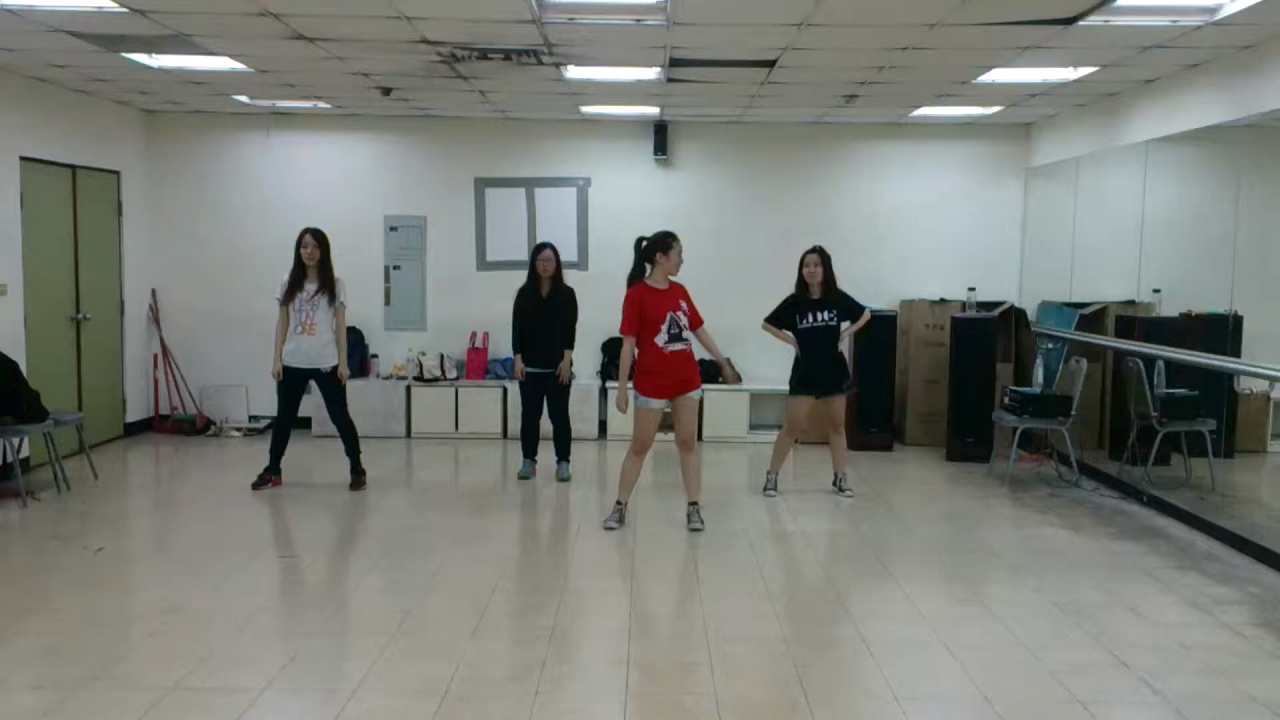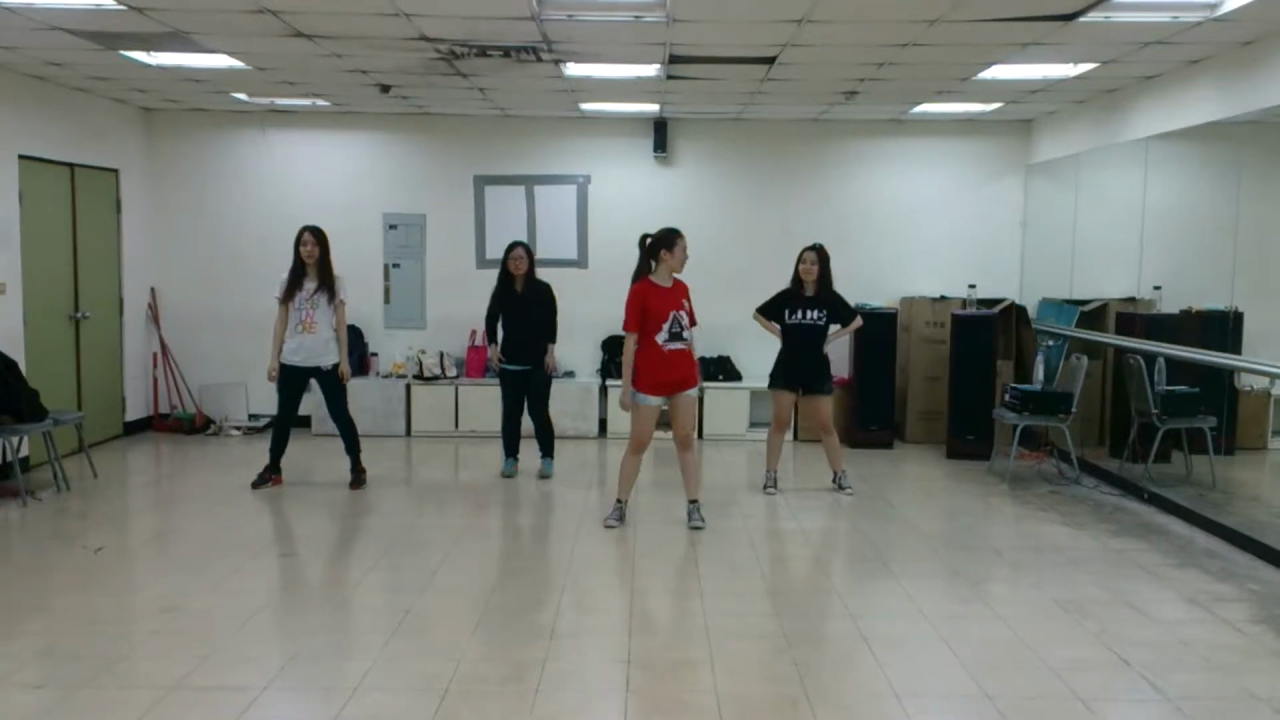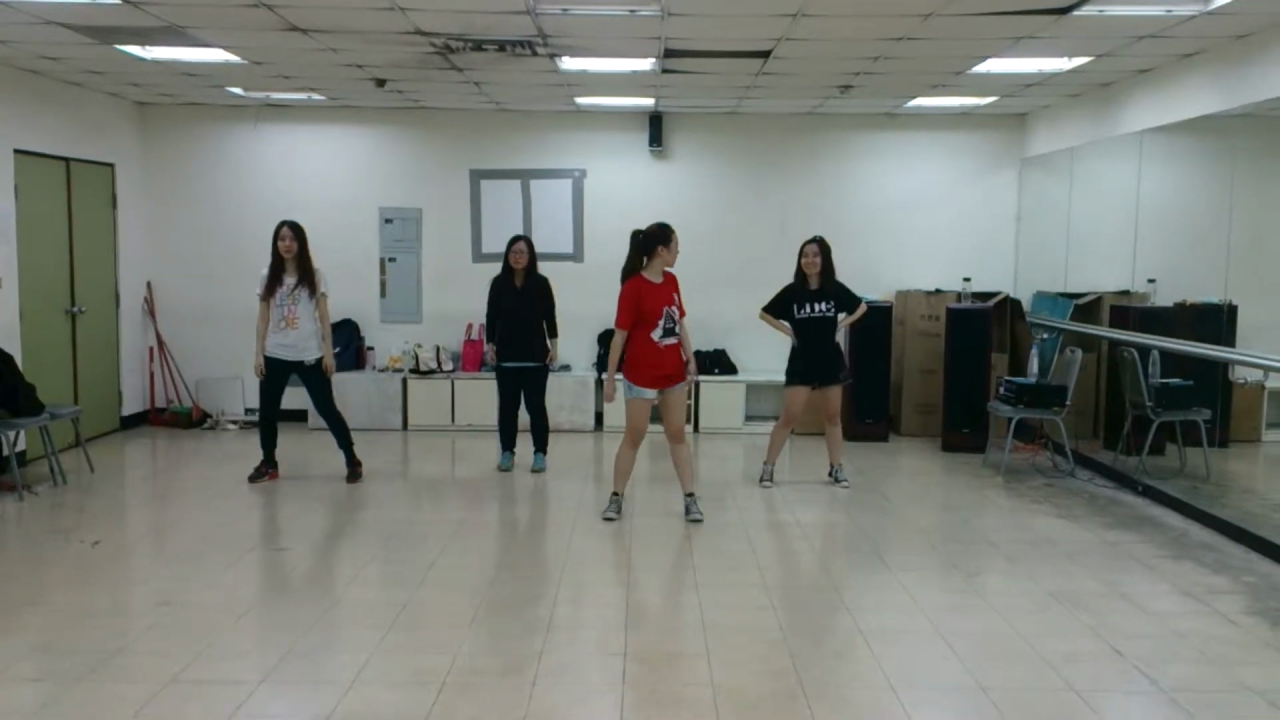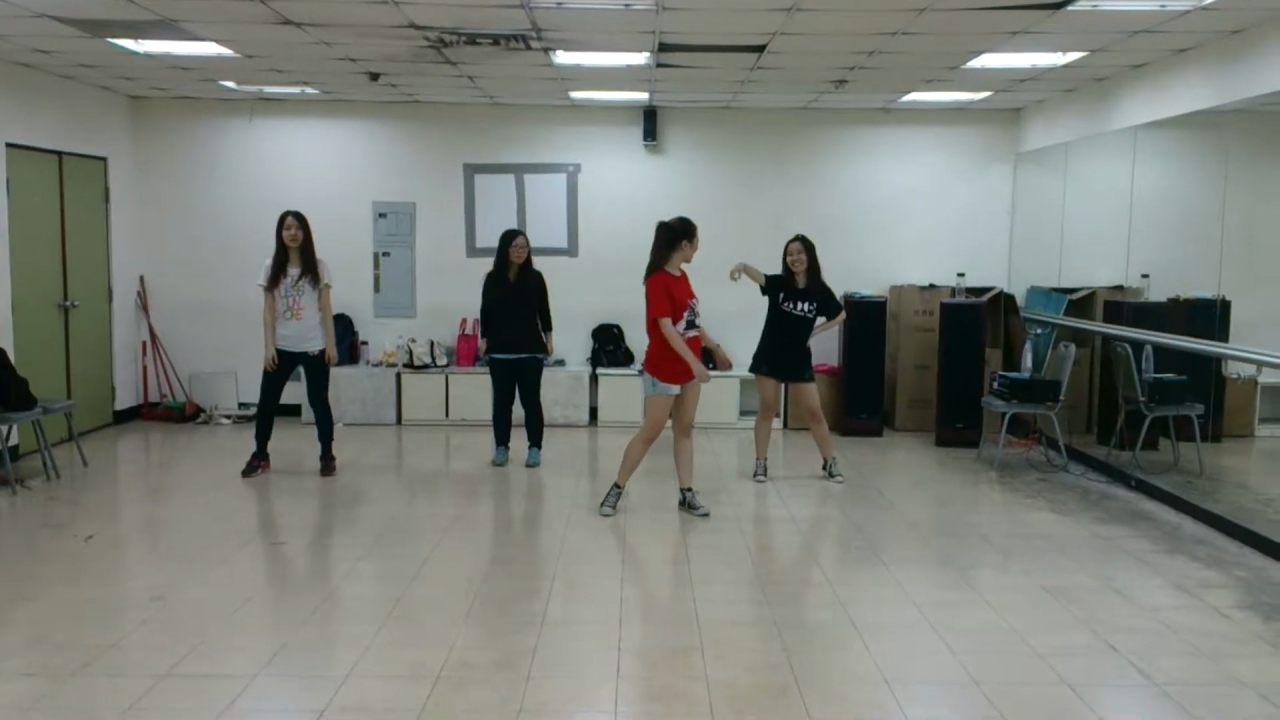
dt=0.7s
person 1, frame 1
left shoulder: (680, 291)
right shoulder: (637, 294)
left elbow: (699, 330)
right elbow: (628, 344)
left wrist: (724, 364)
right wrist: (622, 387)
left hip: (687, 380)
right hip: (652, 383)
left knee: (688, 443)
right knee: (640, 446)
left ankle: (694, 508)
right ankle: (620, 507)
person 1, frame 2
left shoulder: (682, 289)
right shoulder: (641, 290)
right elbow: (631, 340)
left wrist: (696, 372)
right wrist: (626, 385)
left hip: (684, 380)
right hip: (649, 381)
left knee: (686, 441)
right knee: (638, 444)
left ankle: (693, 506)
right ankle: (620, 505)
person 1, frame 3
left shoulder: (672, 281)
right shoulder: (633, 287)
right elbow: (620, 335)
left wrist: (691, 362)
right wrist: (610, 378)
left hip: (674, 373)
right hip: (642, 375)
left knee: (678, 434)
right knee: (634, 437)
left ankle: (690, 499)
right ankle: (616, 498)
person 1, frame 4
left shoulder: (682, 275)
right shoulder: (657, 280)
right elbow: (666, 328)
left wrist: (715, 346)
right wrist: (694, 362)
left hip: (689, 367)
right hip: (664, 370)
left knee: (684, 431)
right knee: (650, 433)
left ankle: (687, 494)
right ankle: (616, 490)
person 2, frame 1
left shoulder: (334, 285)
right shoulder: (289, 283)
left elbow: (340, 326)
right elbow: (282, 324)
left wrist: (343, 363)
right wrist: (277, 359)
left hip: (326, 363)
right hip: (293, 362)
left knee: (340, 416)
right knee: (284, 417)
left ankle: (357, 470)
right ankle: (273, 470)
person 2, frame 2
left shoulder: (334, 282)
right shoulder: (289, 281)
left elbow: (341, 324)
right elbow: (281, 322)
left wrist: (344, 360)
right wrist: (274, 358)
left hip: (327, 361)
right hip: (293, 361)
left knee: (340, 414)
right knee: (284, 415)
left ankle: (357, 469)
right ankle: (273, 469)
person 2, frame 3
left shoulder: (314, 276)
right shoulder: (269, 277)
left elbow: (323, 317)
right elbow: (263, 318)
left wrist: (328, 353)
right wrist: (259, 354)
left hip: (309, 355)
right hip: (275, 356)
left knee: (326, 408)
right knee: (267, 410)
left ankle: (352, 461)
right ankle: (269, 463)
person 2, frame 4
left shoulder: (318, 266)
right shoulder: (272, 268)
left elbow: (326, 308)
right elbow: (269, 310)
left wrist: (331, 343)
right wrist: (269, 346)
left hip: (314, 346)
right hip: (283, 347)
left knee: (319, 401)
right knee: (267, 400)
left ankle: (327, 456)
right ankle: (260, 456)
person 3, frame 1
left shoulder: (838, 298)
right shoulder: (794, 302)
left elbow: (865, 315)
right elbow: (768, 324)
left wrist: (844, 335)
right wrist: (791, 340)
left hip: (834, 370)
right hip: (804, 372)
left knee: (836, 426)
right knee: (792, 427)
left ankle: (840, 478)
right ankle: (772, 476)
person 3, frame 2
left shoulder: (831, 299)
right shoulder: (787, 296)
left elbow: (856, 321)
right elbow: (759, 314)
left wrist: (832, 338)
right wrist: (779, 333)
left hip: (817, 369)
right hip: (787, 369)
left knee: (826, 426)
right knee: (780, 423)
left ankle: (839, 475)
right ankle: (770, 475)
person 3, frame 3
left shoulder: (835, 289)
right shoulder: (792, 291)
left elbow: (861, 307)
right elbow: (765, 314)
left wrist: (840, 326)
right wrist: (788, 331)
left hip: (830, 361)
right hip: (801, 363)
left knee: (832, 417)
right knee: (788, 418)
left ankle: (836, 468)
right ankle: (768, 467)
person 3, frame 4
left shoulder: (820, 290)
right shoulder: (779, 283)
left elbow: (840, 315)
right elbow: (758, 277)
left wrist: (816, 331)
right wrist: (742, 268)
left hip: (799, 360)
right hip: (769, 357)
left knee: (815, 413)
right knee: (767, 410)
left ankle: (830, 463)
right ankle: (760, 462)
person 4, frame 1
left shoulder: (566, 293)
right shoulder: (524, 293)
left elbow: (570, 329)
right elbow: (517, 328)
left wrist: (567, 359)
right wrist: (518, 359)
left hip: (557, 365)
right hip: (530, 365)
left knee: (559, 415)
right knee: (530, 414)
left ankle: (563, 462)
right ankle: (528, 461)
person 4, frame 2
left shoulder: (542, 289)
right shoulder: (501, 291)
left elbow: (551, 321)
right elbow: (491, 321)
left wrist: (551, 352)
right wrist: (493, 347)
left hip: (538, 362)
right hip: (510, 362)
left knee: (539, 411)
right knee: (511, 412)
left ankle: (547, 458)
right ankle: (511, 459)
person 4, frame 3
left shoulder: (540, 283)
right shoulder: (499, 283)
left elbow: (549, 316)
right elbow: (491, 317)
left wrist: (553, 347)
right wrist: (490, 346)
left hip: (536, 356)
right hip: (506, 357)
left knee: (535, 406)
right knee: (507, 406)
left ankle: (540, 453)
right ankle: (507, 453)
person 4, frame 4
left shoulder: (535, 278)
right shoulder: (493, 278)
left elbow: (544, 310)
right elbow: (486, 312)
left wrist: (548, 339)
right wrist: (484, 339)
left hip: (531, 350)
right hip: (500, 351)
left knee: (531, 400)
right knee: (502, 400)
left ankle: (535, 448)
right ankle: (501, 447)
